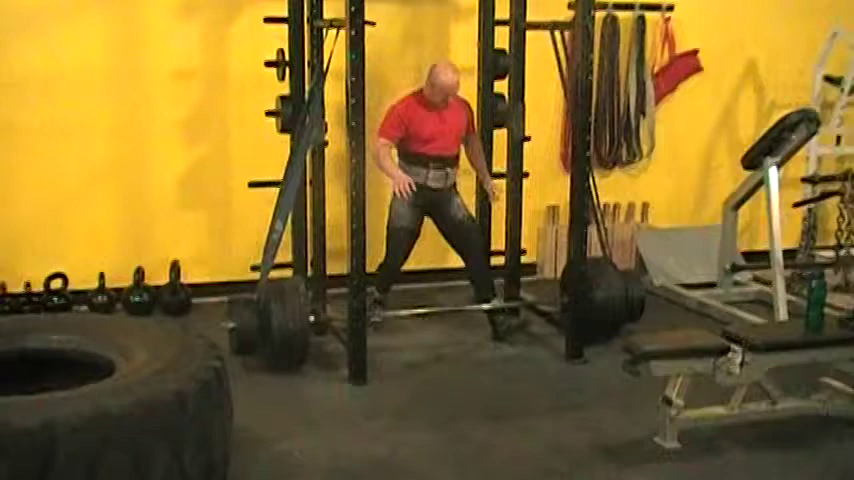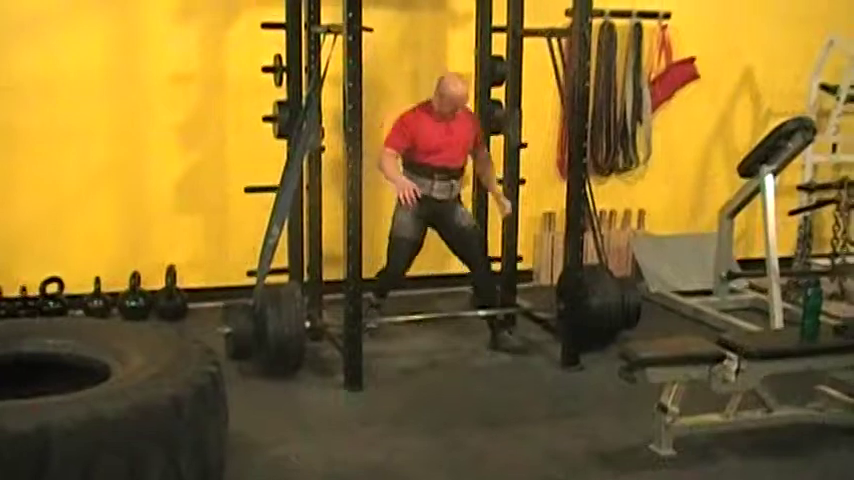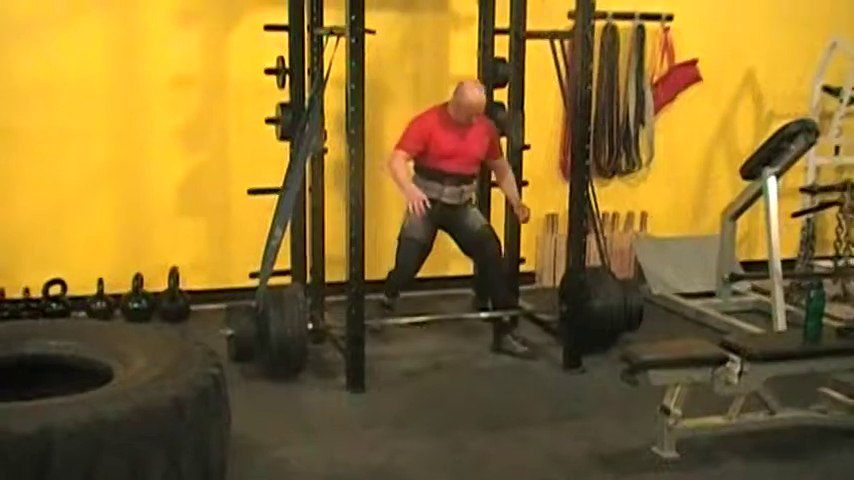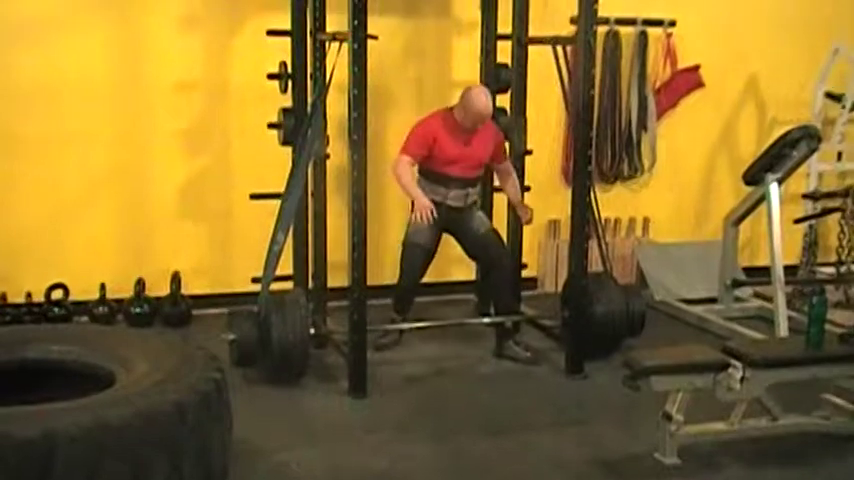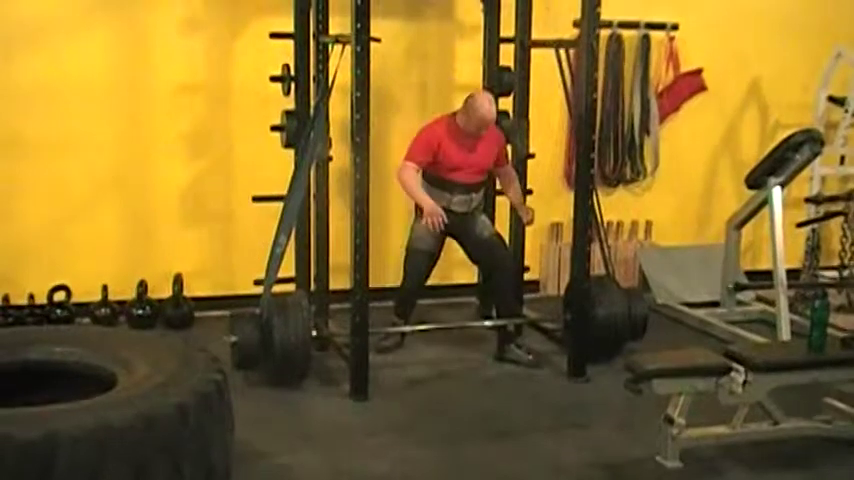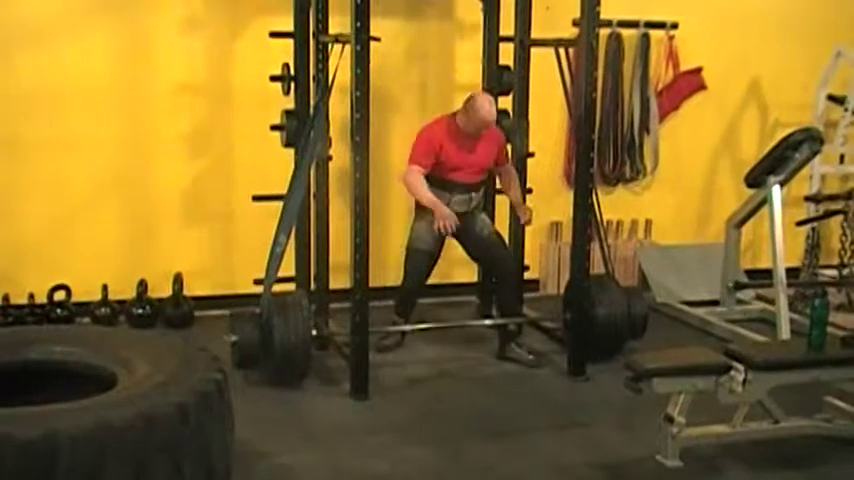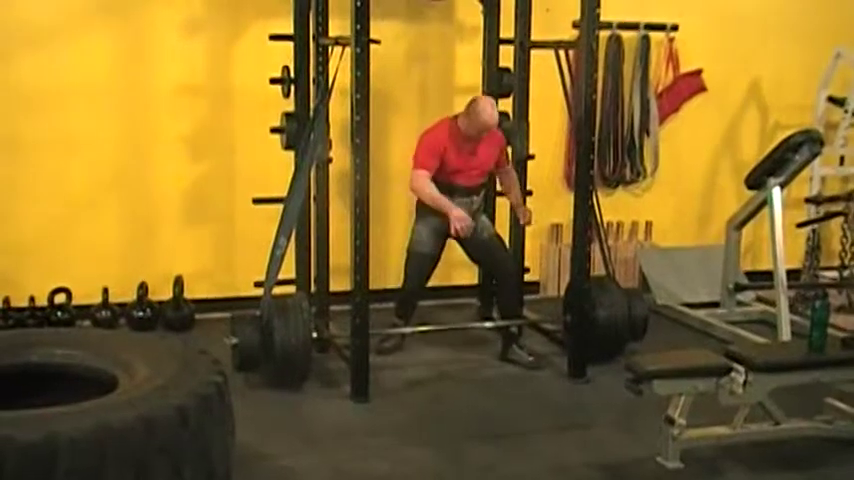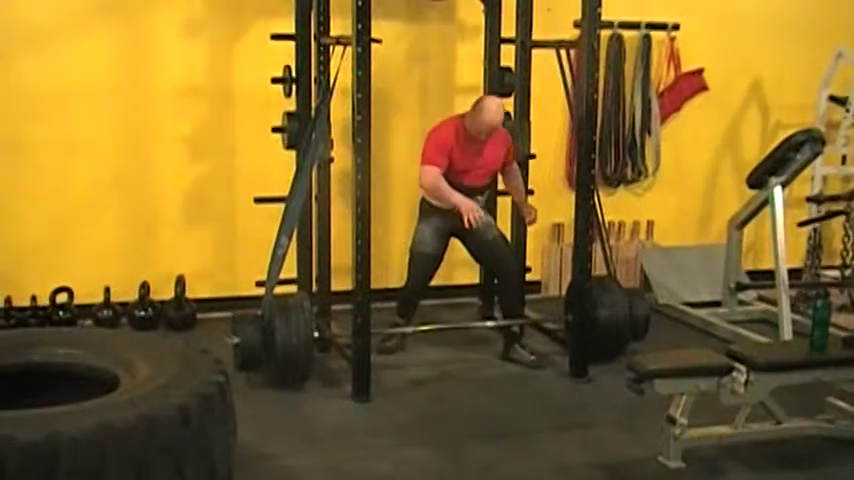
dt=0.1s
person 1, frame 1
left shoulder: (462, 108)
right shoulder: (404, 109)
left elbow: (471, 143)
right elbow: (381, 147)
left wrist: (485, 179)
right wrist: (395, 173)
left hip: (445, 190)
right hip: (411, 189)
left knee: (475, 248)
right knee: (396, 252)
left ankle: (497, 318)
right ankle: (376, 302)
person 1, frame 2
left shoulder: (470, 121)
right shoulder: (412, 120)
left elbow: (482, 157)
right elbow: (386, 157)
left wrist: (497, 194)
right wrist: (400, 180)
left hip: (450, 201)
right hip: (415, 199)
left knee: (479, 257)
right knee: (398, 263)
left ankle: (498, 329)
right ankle: (374, 304)
person 1, frame 3
left shoulder: (486, 128)
right shoulder: (426, 123)
left elbow: (500, 166)
right elbow: (396, 160)
left wrist: (516, 202)
right wrist: (410, 189)
left hip: (462, 205)
right hip: (426, 203)
left knee: (494, 260)
right knee: (406, 265)
left ankle: (504, 332)
right ankle: (385, 306)
person 1, frame 4
left shoulder: (492, 131)
right shoulder: (430, 127)
left elbow: (504, 168)
right elbow: (401, 165)
left wrist: (518, 204)
right wrist: (418, 197)
left hip: (467, 208)
right hip: (431, 206)
left knee: (500, 262)
right knee: (411, 270)
left ankle: (507, 337)
right ankle: (396, 325)
person 1, frame 5
left shoulder: (495, 136)
right shoulder: (434, 133)
left elbow: (505, 172)
right elbow: (406, 172)
left wrist: (519, 205)
right wrist: (428, 205)
left hip: (471, 212)
right hip: (433, 212)
left knee: (505, 268)
right knee: (414, 275)
left ankle: (508, 341)
right ankle: (397, 329)
person 1, frame 6
left shoulder: (495, 135)
right shoulder: (434, 133)
left elbow: (505, 170)
right elbow: (412, 175)
left wrist: (518, 204)
right wrist: (438, 207)
left hip: (471, 211)
right hip: (435, 212)
left knee: (506, 267)
right knee: (415, 275)
left ankle: (509, 340)
right ankle: (398, 328)
person 1, frame 7
left shoulder: (496, 137)
right shoulder: (437, 135)
left elbow: (505, 171)
right elbow: (418, 181)
left wrist: (518, 205)
right wrist: (450, 209)
left hip: (471, 214)
right hip: (434, 212)
left knee: (507, 270)
right knee: (415, 276)
left ankle: (511, 342)
right ankle: (398, 329)
person 1, frame 8
left shoulder: (502, 137)
right shoulder: (444, 134)
left elbow: (510, 170)
right elbow: (428, 178)
left wrist: (523, 203)
right wrist: (461, 202)
left hip: (476, 213)
right hip: (438, 211)
left knee: (510, 269)
right knee: (418, 276)
left ankle: (513, 341)
right ankle: (399, 329)
